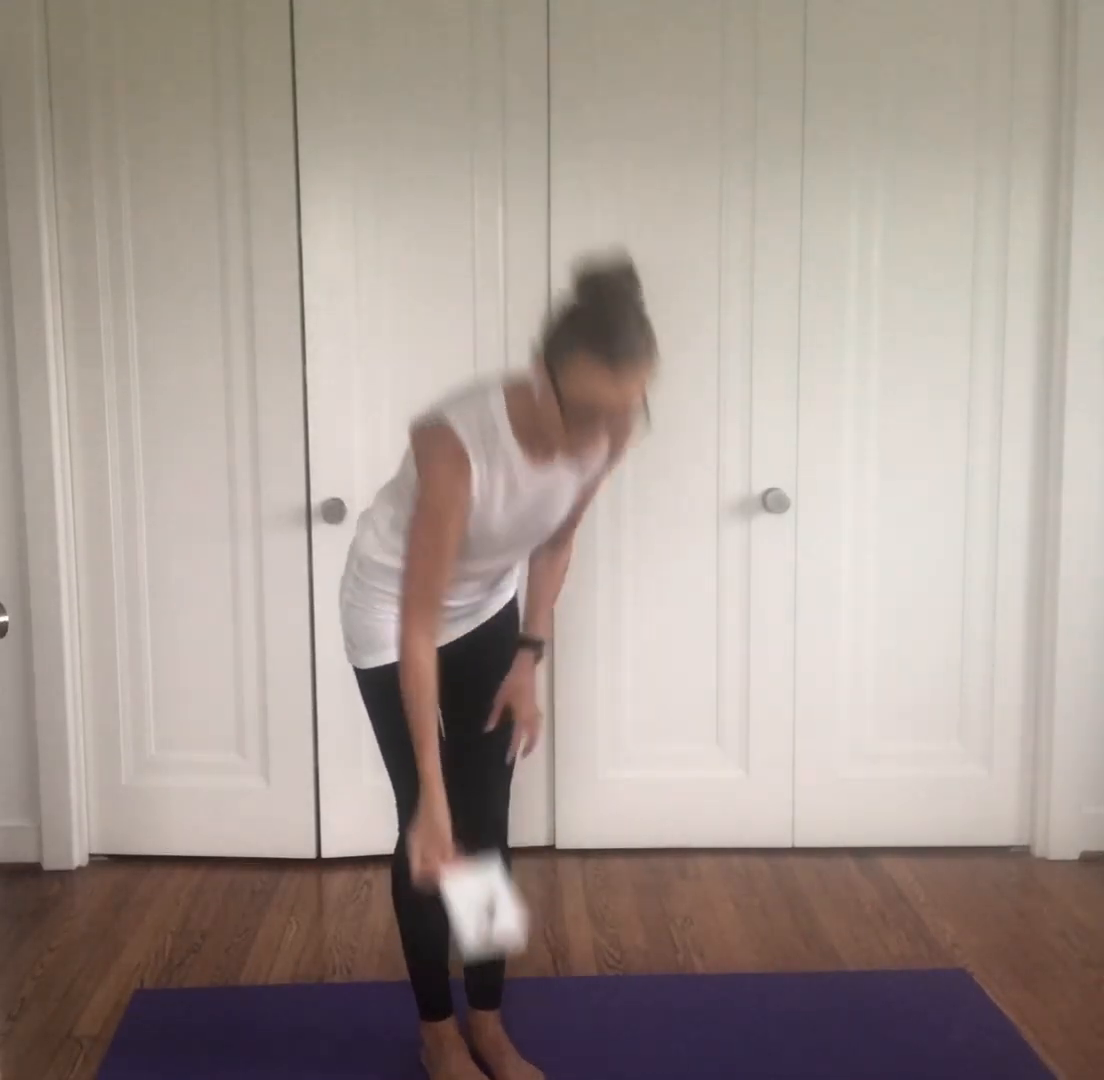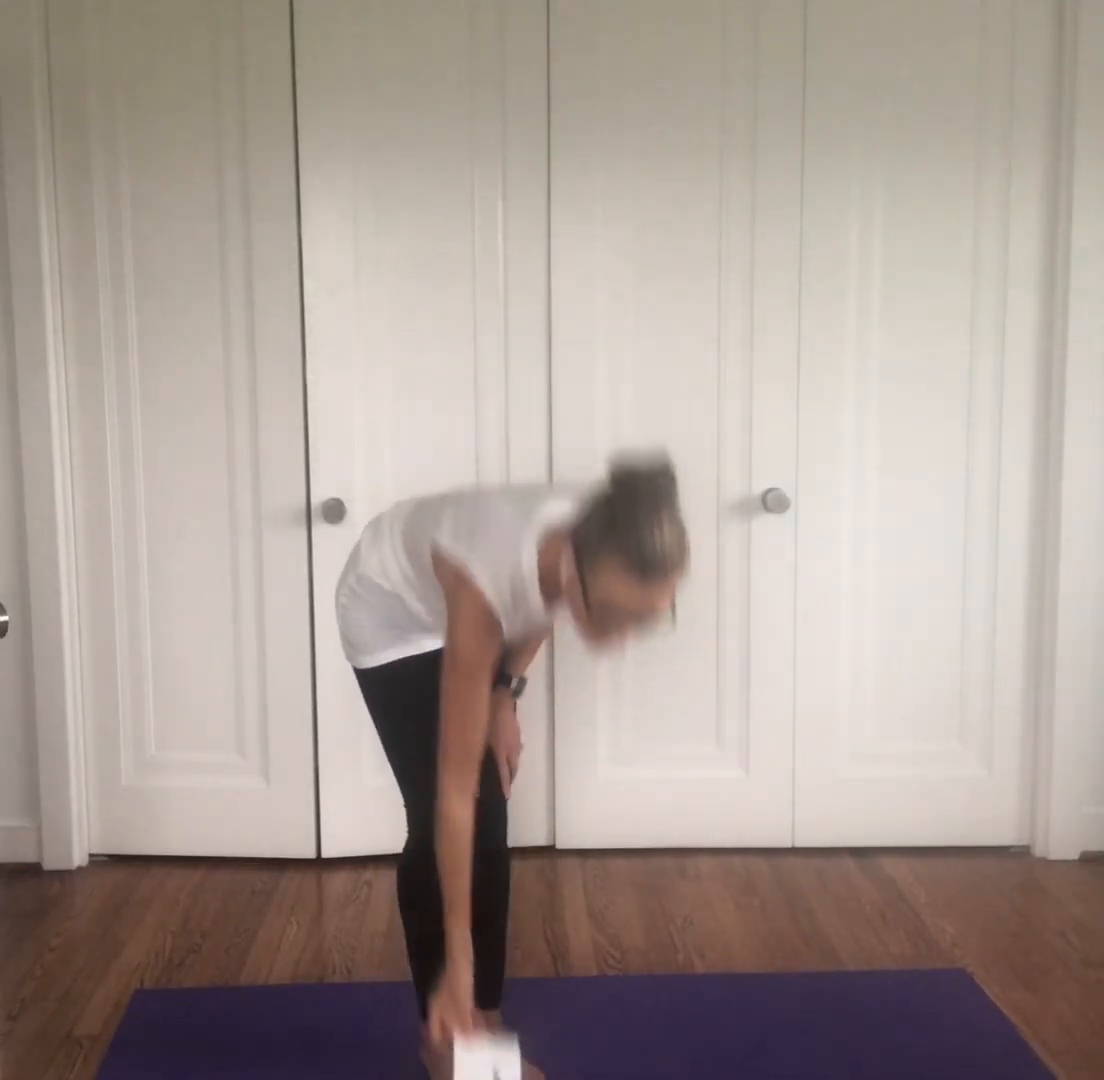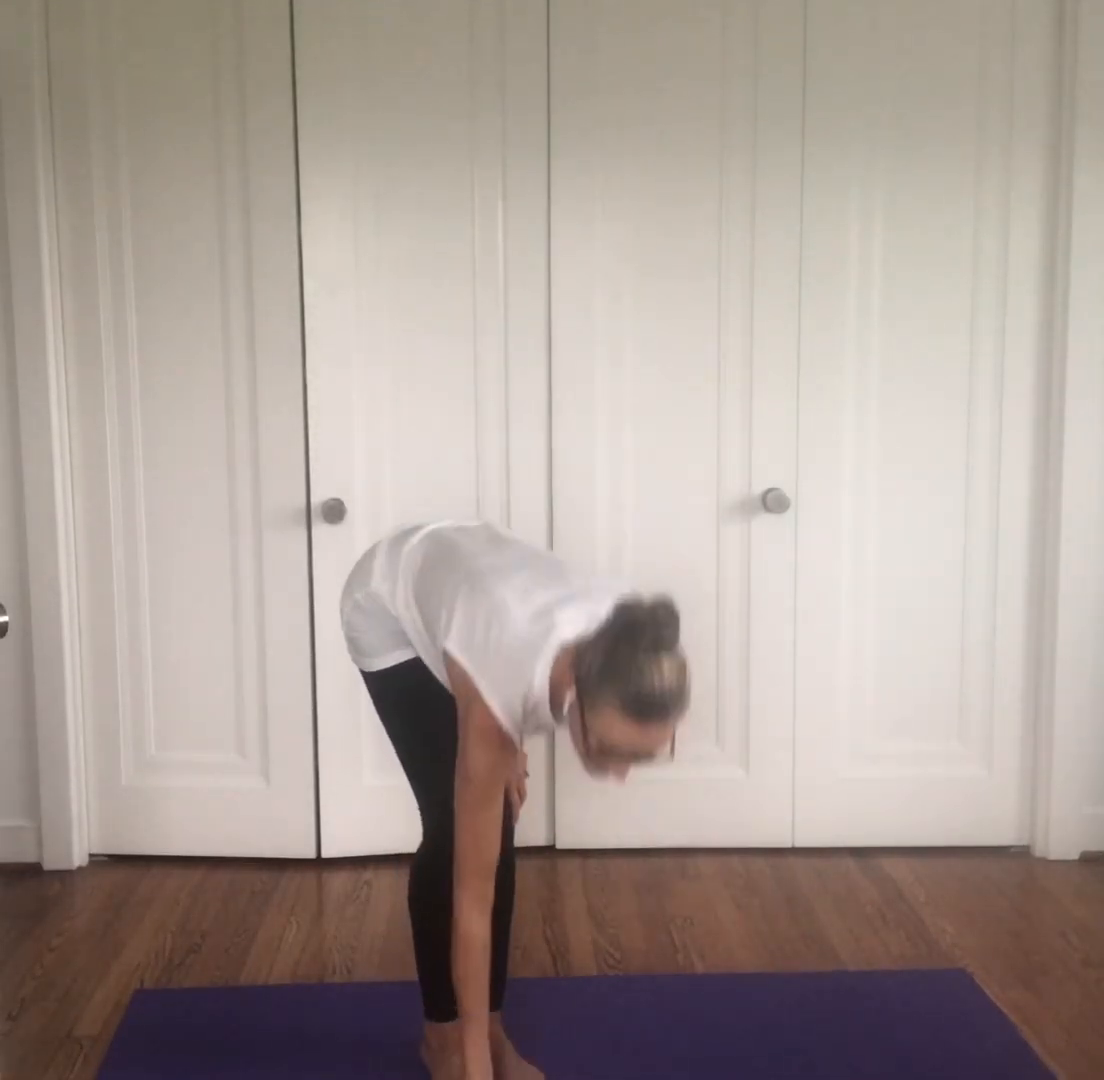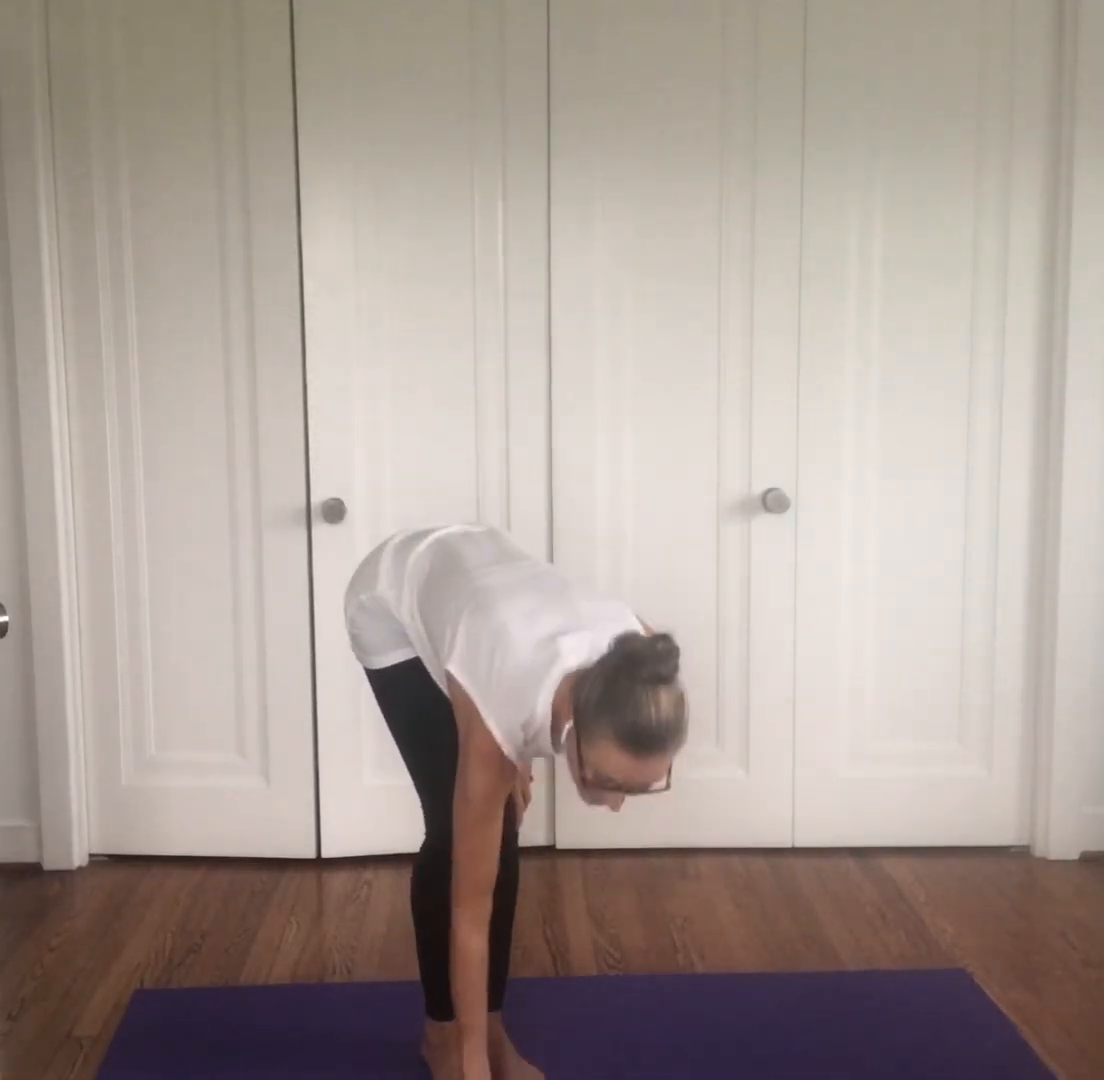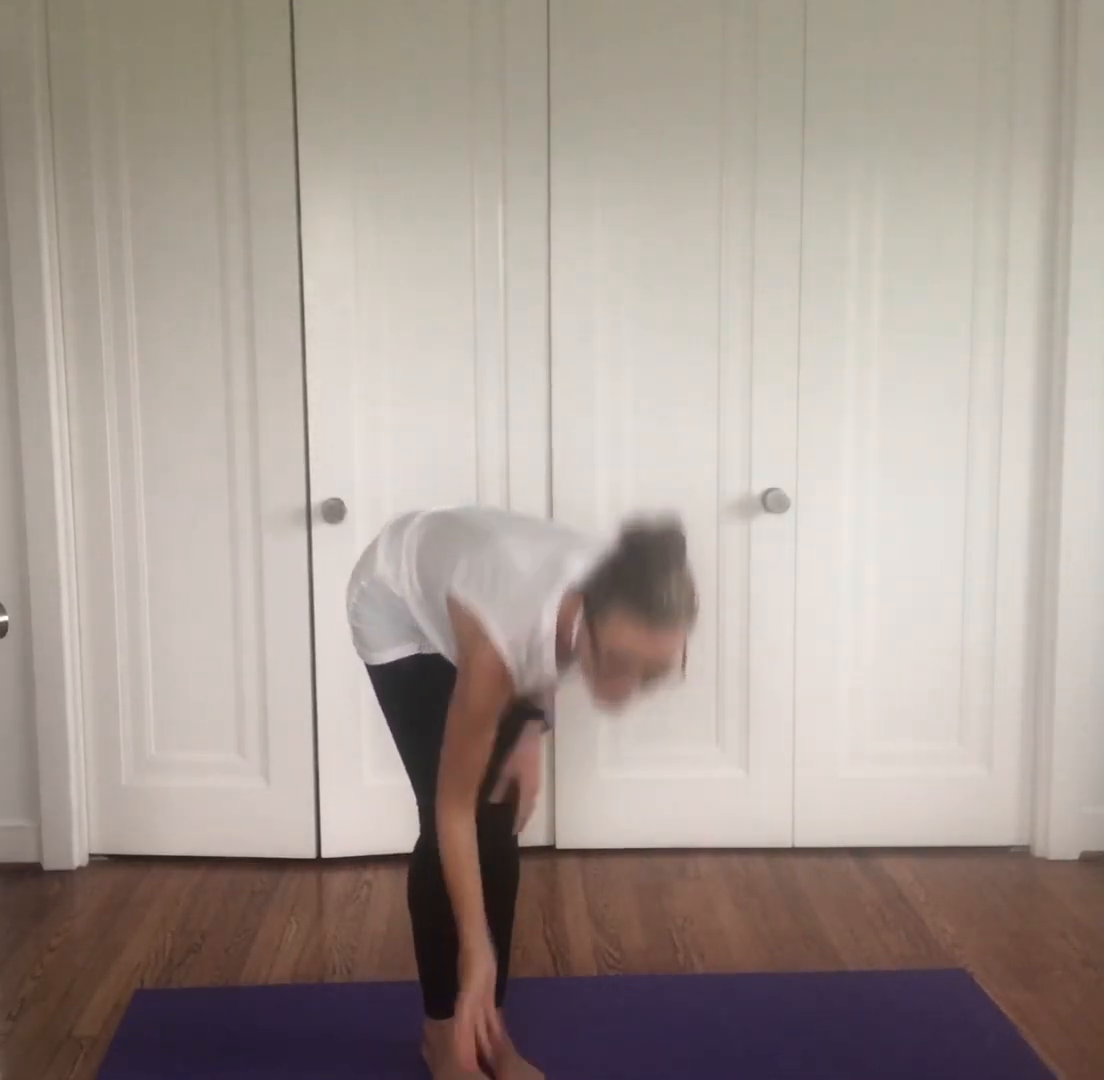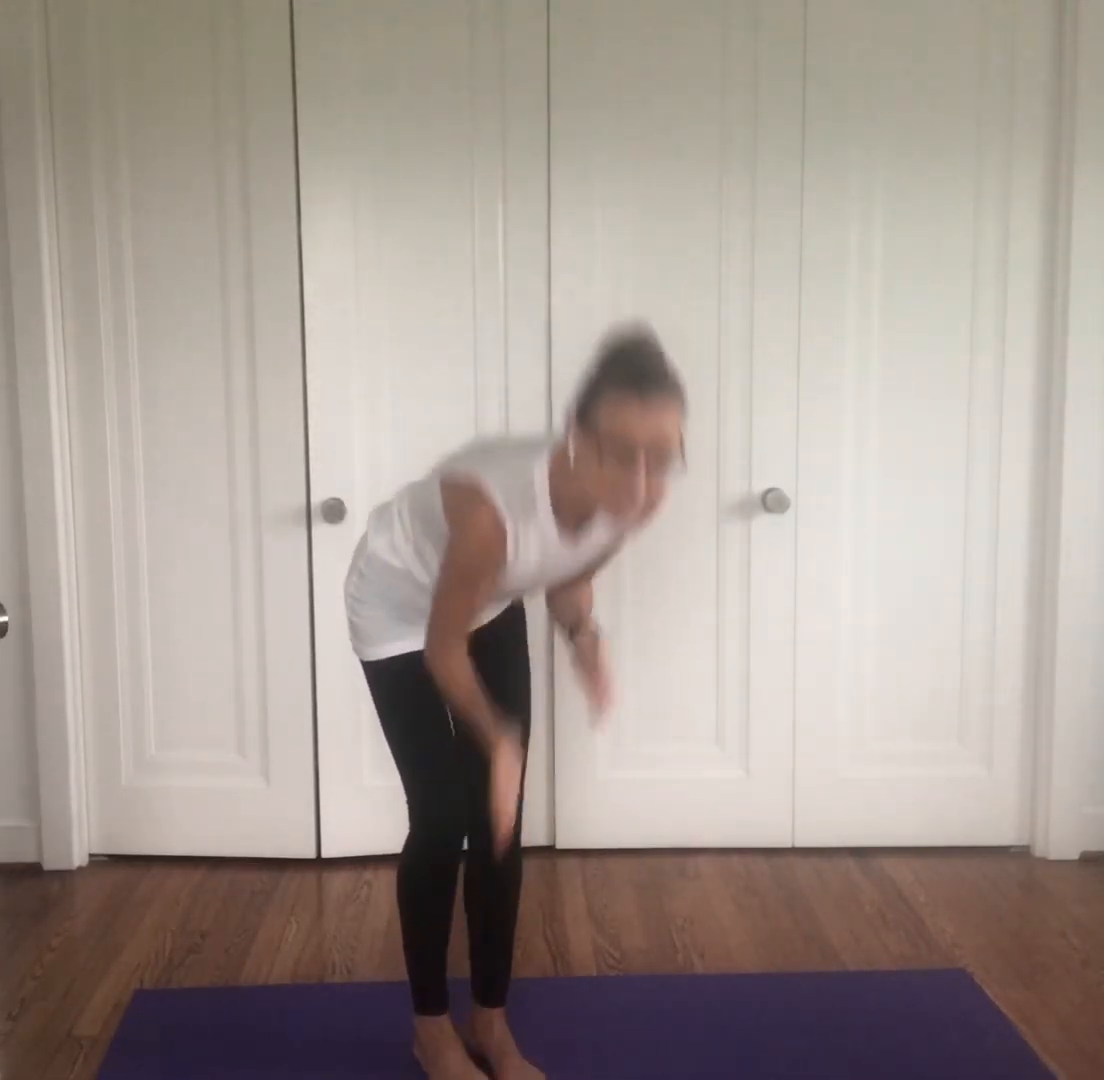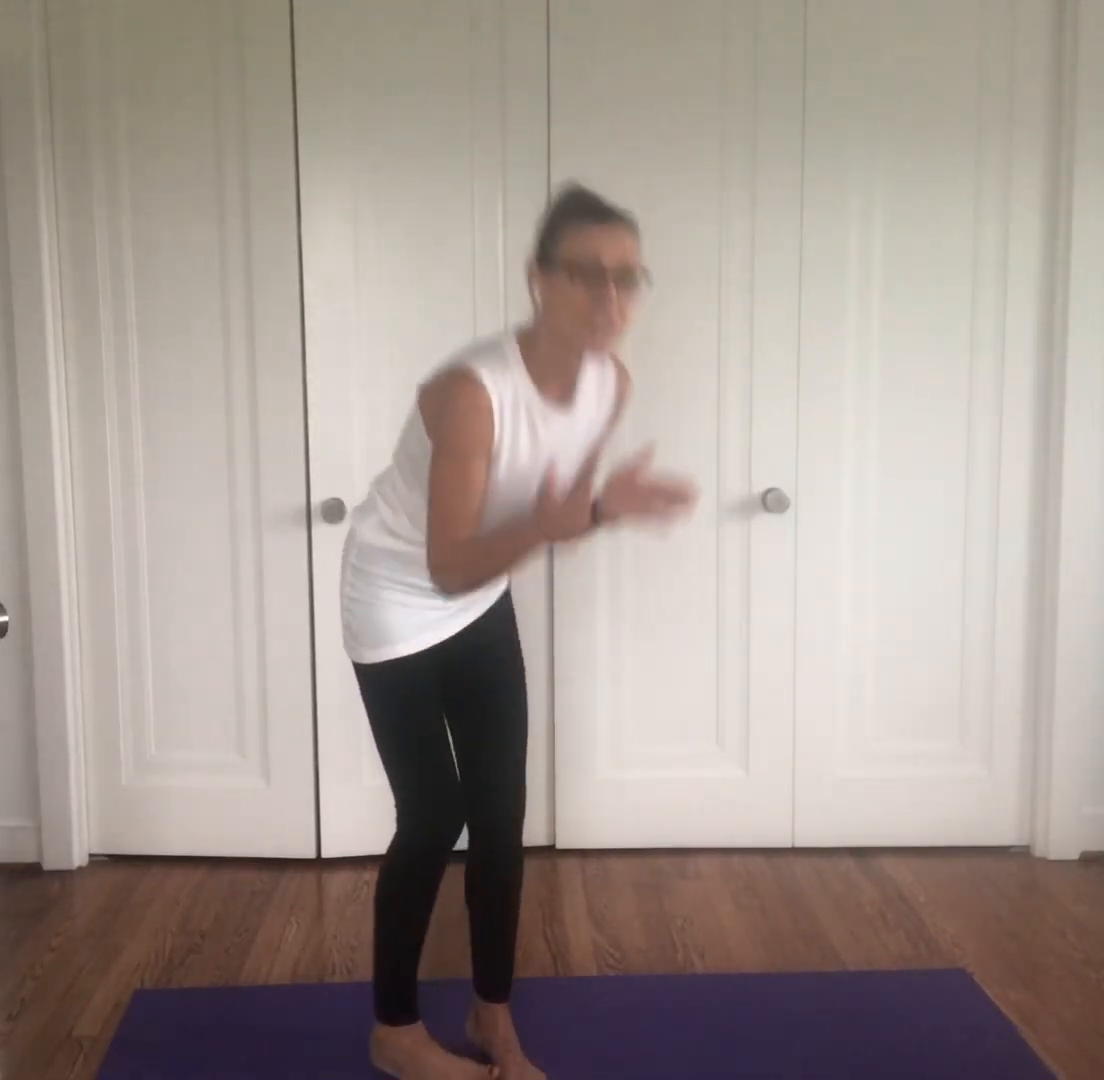
dt=0.2s
person 1, frame 1
left shoulder: (602, 431)
right shoulder: (457, 437)
left elbow: (554, 543)
right elbow: (416, 630)
left wrist: (528, 658)
right wrist: (431, 802)
left hip: (485, 611)
right hip: (389, 615)
left knee: (487, 824)
right knee: (435, 823)
person 1, frame 2
left shoulder: (614, 554)
right shoulder: (485, 580)
right elbow: (453, 796)
left wrist: (506, 691)
right wrist: (456, 970)
right hip: (391, 615)
left knee: (490, 820)
right knee: (437, 818)
left ankle: (490, 1016)
right ankle: (441, 1026)
person 1, frame 3
left shoulder: (631, 647)
right elbow: (472, 903)
right hip: (388, 607)
left knee: (495, 830)
right knee: (452, 830)
left ankle: (491, 1022)
right ankle: (441, 1030)
person 1, frame 4
left shoulder: (630, 668)
right shoulder: (498, 714)
right elbow: (467, 910)
right hip: (393, 608)
left knee: (500, 830)
right knee: (453, 827)
left ankle: (493, 1026)
right ankle: (441, 1031)
person 1, frame 5
right shoulder: (501, 636)
right elbow: (453, 808)
left wrist: (531, 723)
right wrist: (475, 970)
right hip: (400, 609)
left knee: (500, 826)
right knee: (466, 827)
left ankle: (491, 1024)
right ankle: (441, 1024)
person 1, frame 6
left shoulder: (630, 492)
right shoulder: (490, 504)
right elbow: (443, 649)
left wrist: (582, 638)
right wrist: (497, 742)
left hip: (489, 610)
right hip: (400, 606)
left knee: (498, 822)
right knee: (442, 820)
left ankle: (490, 1017)
person 1, frame 7
left shoulder: (607, 381)
right shoulder: (471, 392)
left elbow: (538, 524)
right elbow: (450, 568)
left wrist: (606, 507)
right wrist: (543, 520)
left hip: (482, 607)
right hip: (399, 603)
left knee: (500, 815)
right knee: (433, 820)
